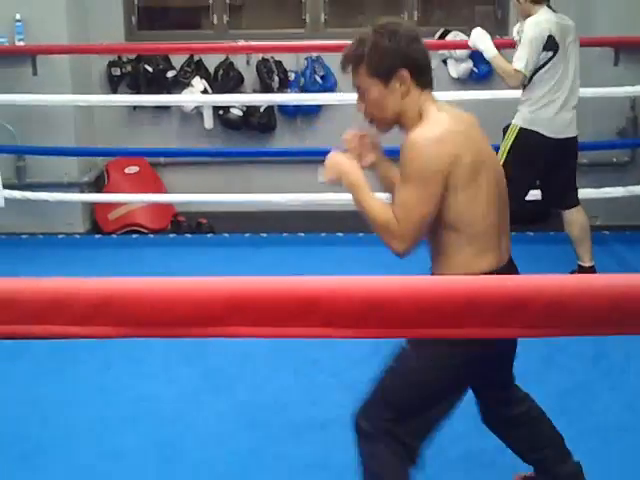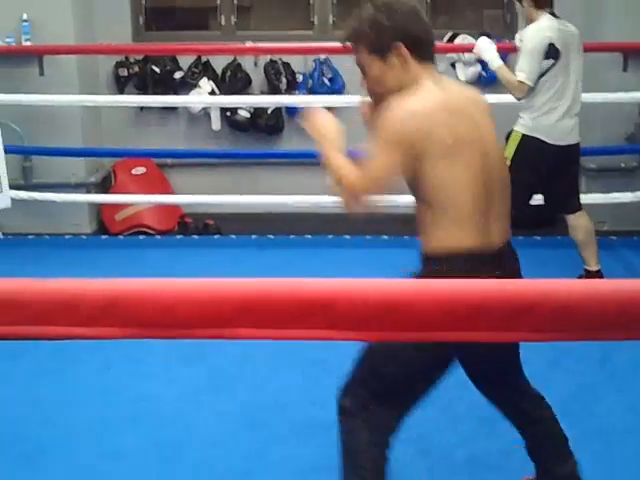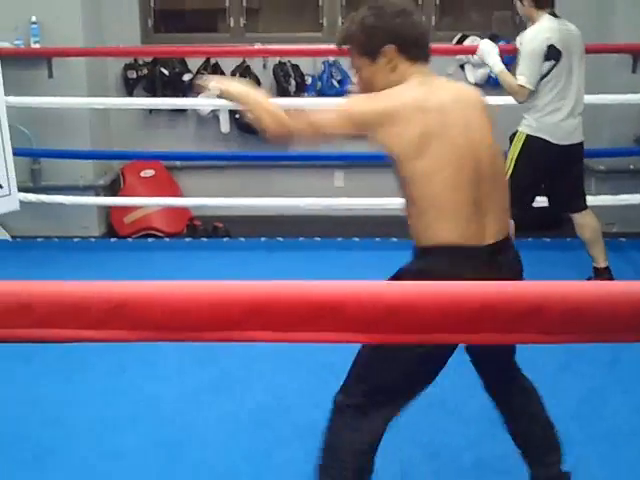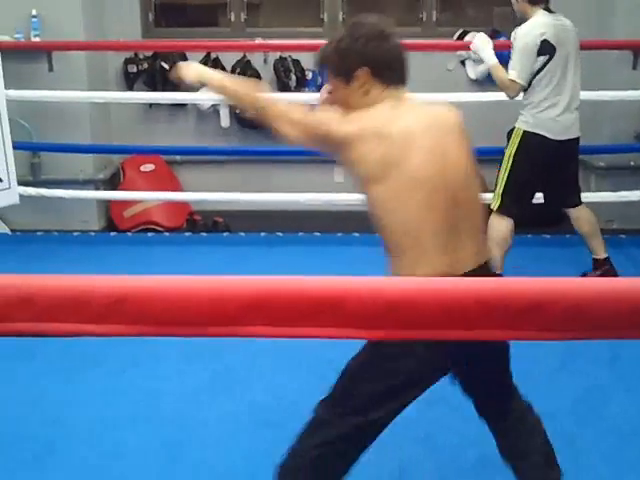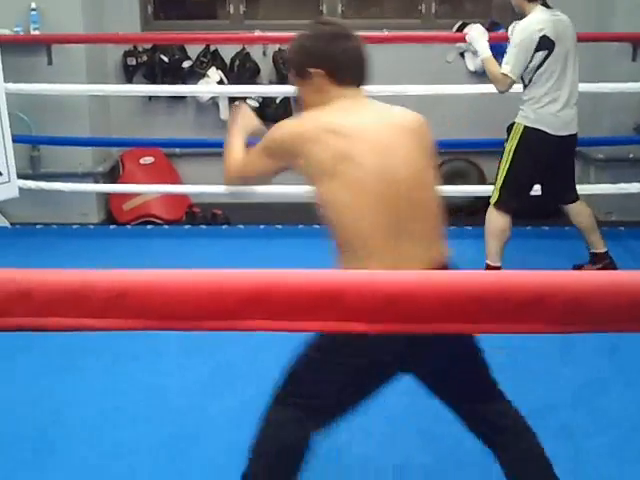
dt=0.1s
person 1, frame 1
left shoulder: (430, 142)
right shoulder: (457, 123)
left elbow: (400, 237)
left wrist: (354, 177)
right wrist: (381, 164)
left hip: (466, 311)
left knee: (379, 428)
right knee: (500, 395)
person 1, frame 2
left shoulder: (408, 112)
right shoulder: (470, 99)
left elbow: (356, 192)
left wrist: (328, 139)
left hip: (451, 279)
right hip: (500, 272)
left knee: (362, 405)
right knee: (506, 383)
person 1, frame 3
left shoulder: (385, 107)
right shoulder: (470, 97)
left elbow: (283, 124)
left wrist: (232, 88)
left hip: (441, 275)
right hip: (500, 265)
left knee: (359, 405)
right knee: (507, 382)
person 1, frame 4
left shoulder: (353, 132)
right shoulder: (449, 119)
left elbow: (275, 112)
left wrist: (206, 76)
left hip: (423, 310)
left knee: (338, 421)
right knee: (502, 403)
person 1, frame 5
left shoulder: (301, 133)
right shoulder: (414, 124)
left elbow: (237, 172)
left wrist: (240, 128)
left knee: (289, 416)
right knee: (488, 409)
person 2, frame 1
left shoulder: (535, 26)
right shoulder: (567, 25)
left elbow: (515, 78)
left wrist: (487, 47)
left hip: (532, 129)
right hip: (565, 131)
right knee: (568, 203)
right ankle: (587, 269)
person 2, frame 2
left shoulder: (536, 33)
right shoulder: (571, 32)
left elbow: (520, 89)
left wrist: (490, 56)
left hip: (534, 134)
right hip: (567, 137)
right knee: (571, 208)
right ankle: (594, 273)
person 2, frame 3
left shoulder: (534, 36)
right shoulder: (572, 32)
left elbow: (521, 93)
left wrist: (493, 60)
left hip: (538, 135)
right hip: (571, 136)
right knee: (577, 207)
right ankle: (603, 272)
person 2, frame 4
left shoulder: (529, 31)
right shoulder: (566, 26)
left elbow: (512, 88)
left wrist: (486, 53)
left hip: (536, 131)
right hip: (568, 131)
left knee: (503, 208)
right knee: (572, 202)
right ankle: (603, 264)
person 2, frame 5
left shoulder: (528, 27)
left elbow: (503, 82)
left wrist: (481, 45)
left hip: (535, 126)
right hip: (566, 126)
left knee: (501, 202)
right knee: (568, 197)
left ankle: (492, 270)
right ankle: (602, 256)
